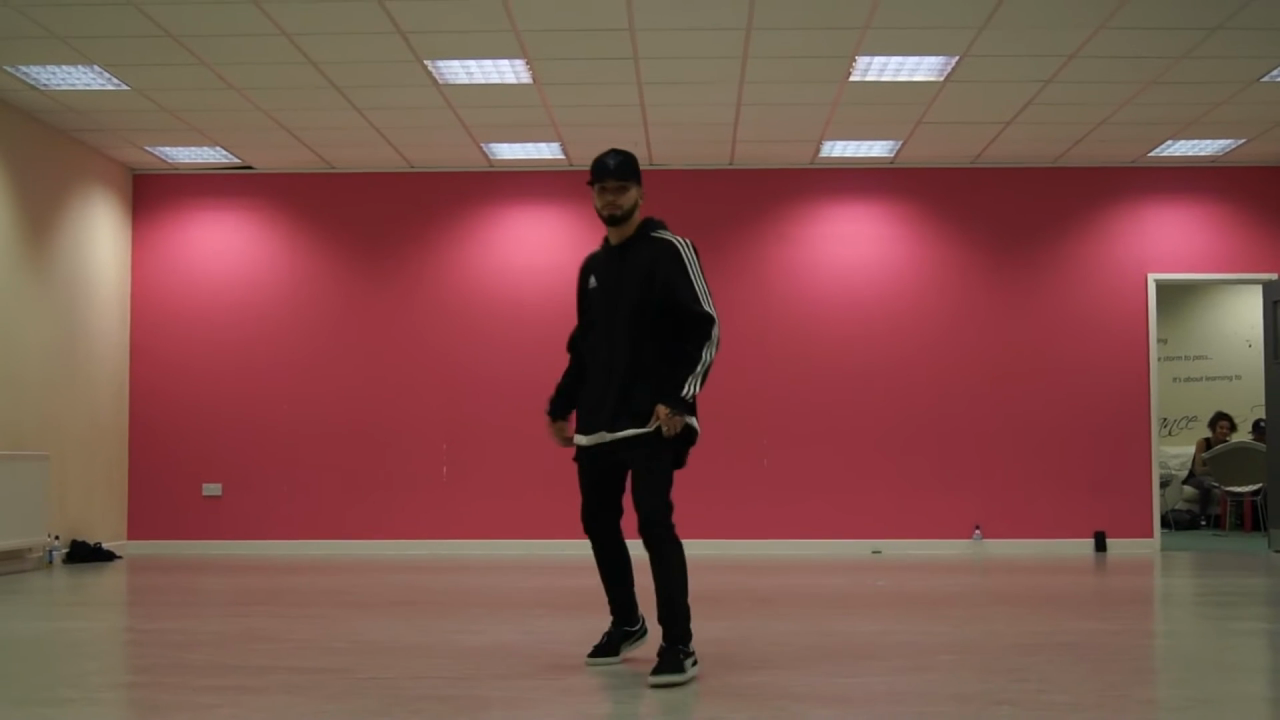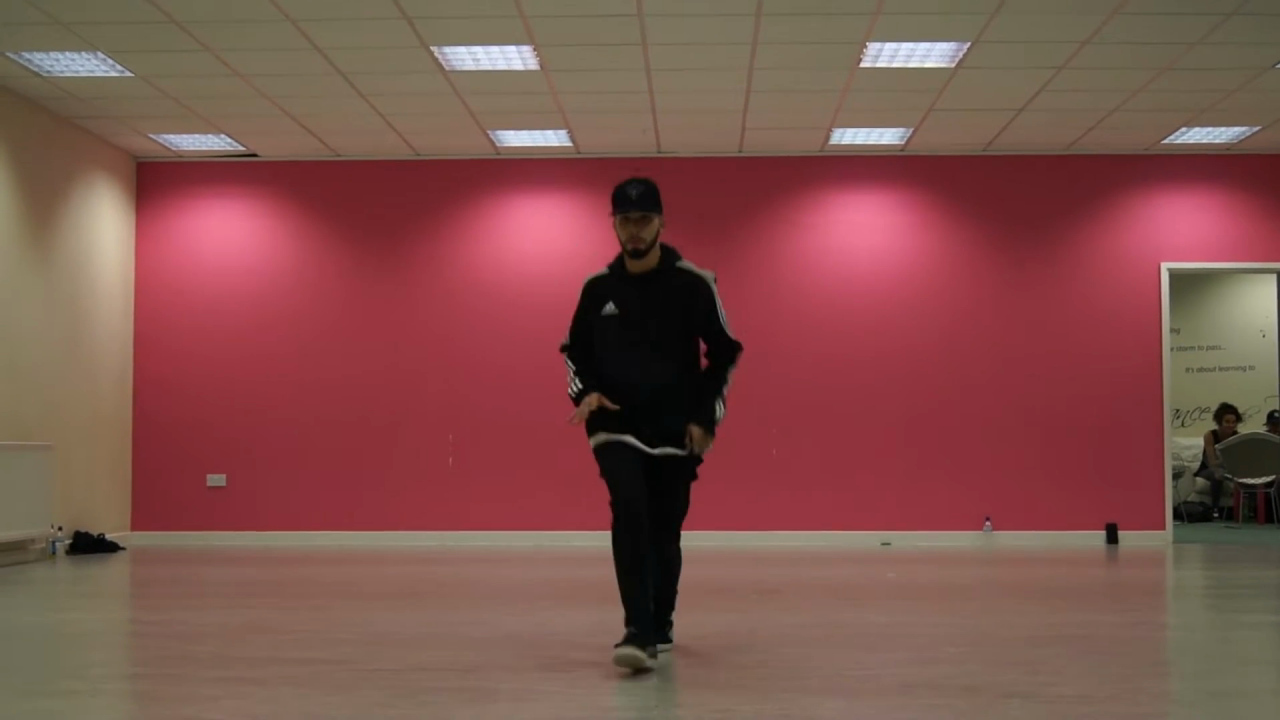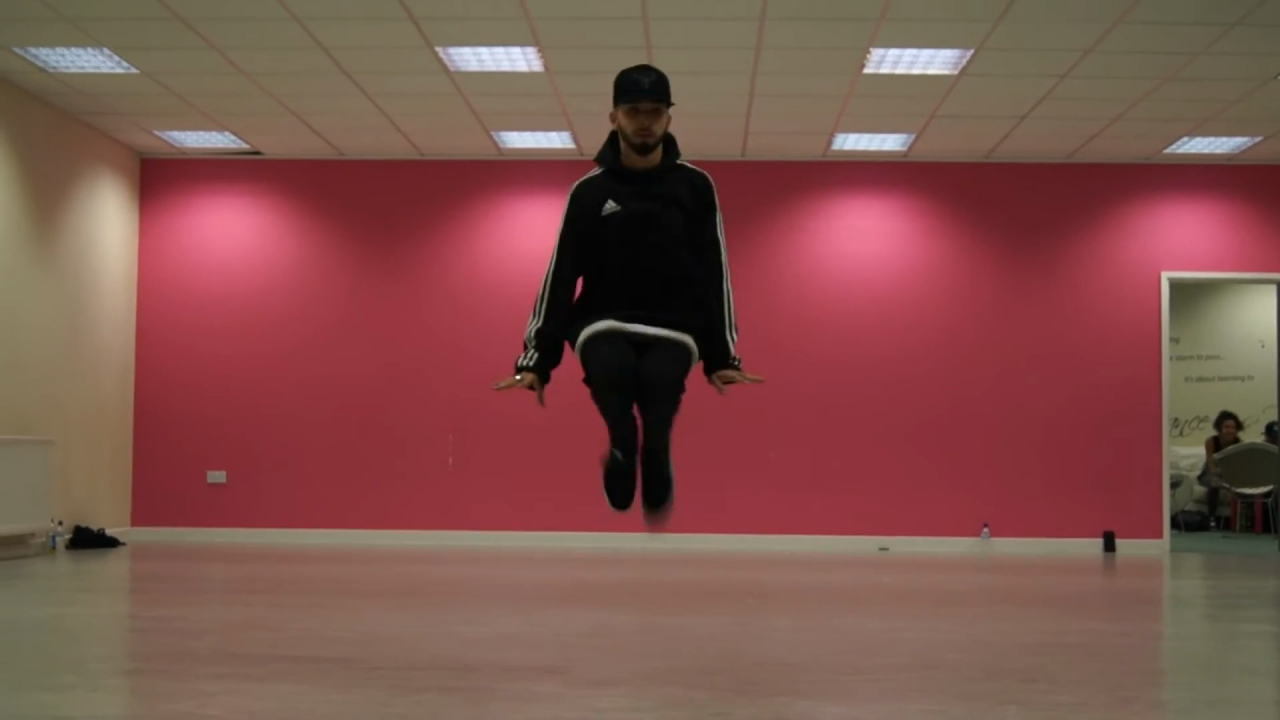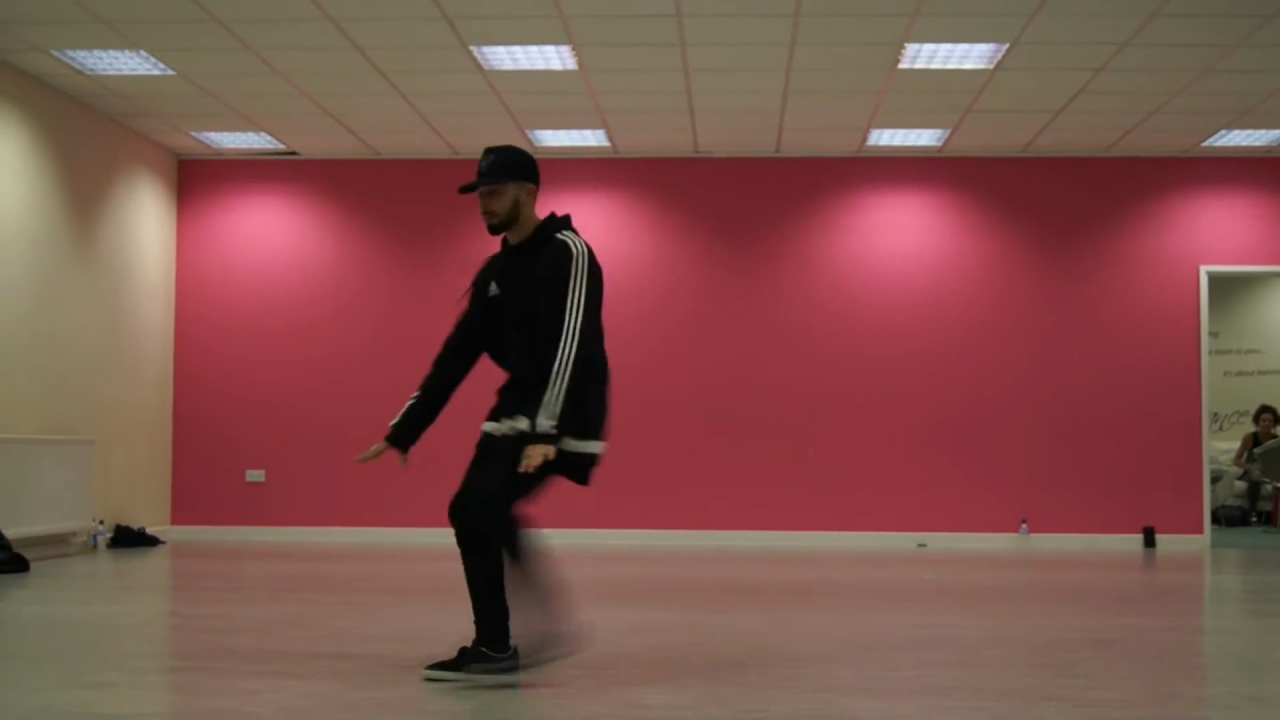
dt=1s
person 1, frame 1
left shoulder: (670, 251)
right shoulder: (591, 267)
left elbow: (705, 329)
left wrist: (676, 398)
right wrist: (561, 405)
left hip: (651, 420)
right hip: (596, 422)
left knee: (654, 523)
right knee: (598, 521)
left ankle: (678, 646)
right ankle: (626, 623)
person 1, frame 2
left shoulder: (694, 283)
right shoulder: (596, 289)
left elbow: (725, 354)
right elbow: (575, 351)
left wrist: (706, 416)
right wrist: (585, 391)
left hip: (676, 434)
right hip: (616, 431)
left knee: (664, 532)
right knee: (628, 514)
left ankle: (660, 622)
right ankle: (637, 630)
person 1, frame 3
left shoulder: (695, 188)
right shoulder: (590, 192)
left elbow: (714, 277)
right elbow: (561, 280)
left wrist: (722, 357)
right wrist: (537, 362)
left hip: (671, 328)
right hip: (604, 326)
left knee: (656, 385)
right knee: (612, 369)
right ankle: (624, 458)
person 1, frame 4
left shoulder: (567, 252)
right shoulder: (493, 273)
left elbow: (568, 347)
right elbow: (457, 354)
left wrist: (545, 434)
right wrist: (400, 433)
left hip: (567, 420)
right hip: (521, 412)
left knee: (482, 508)
right knee: (472, 512)
right ankle: (494, 647)
